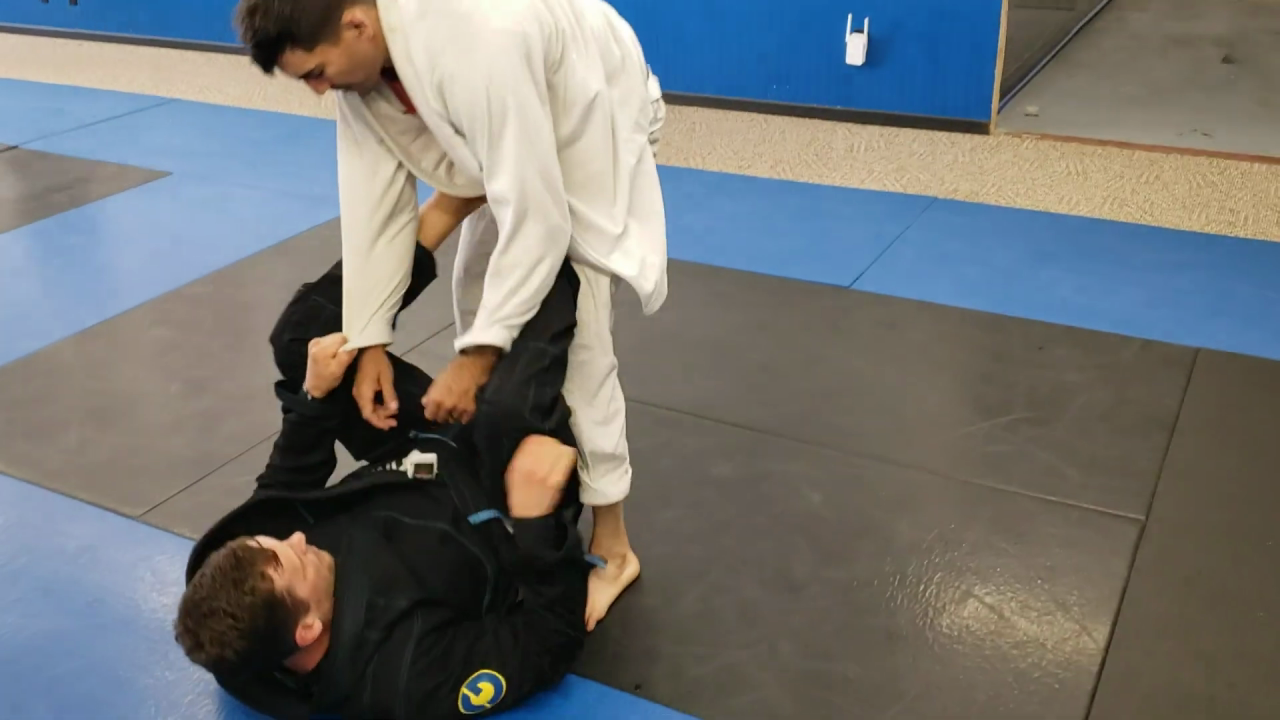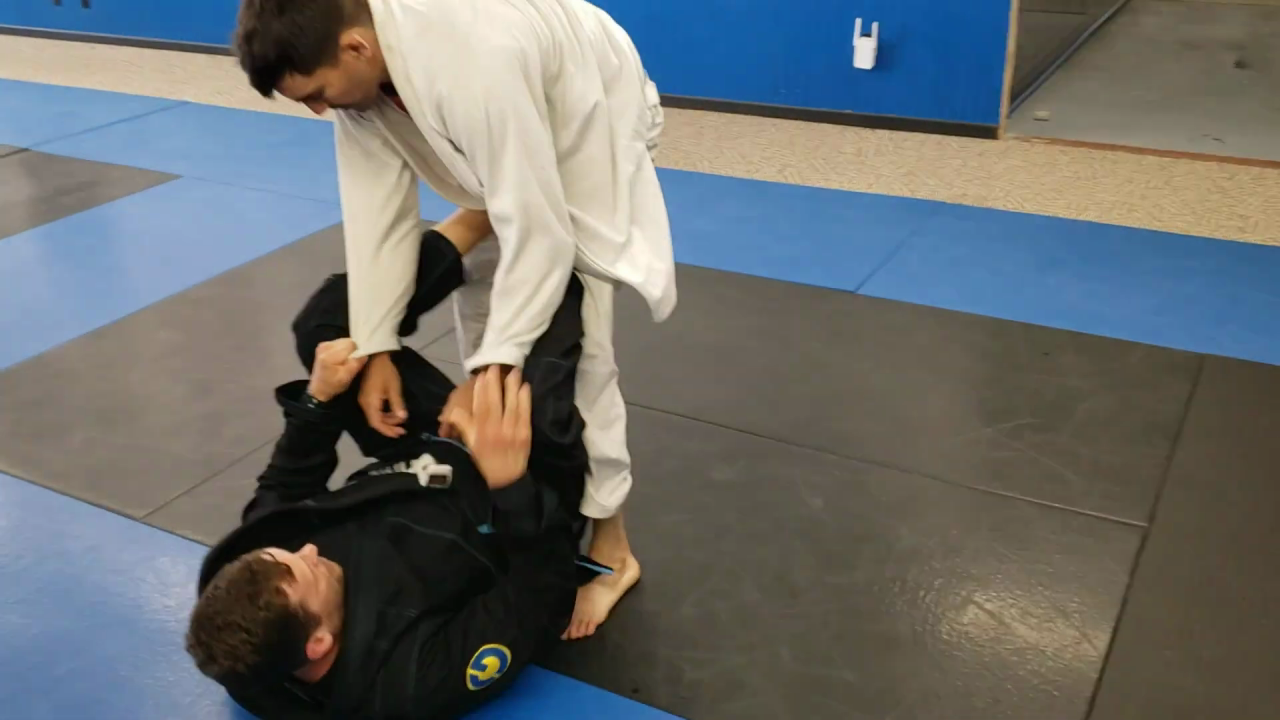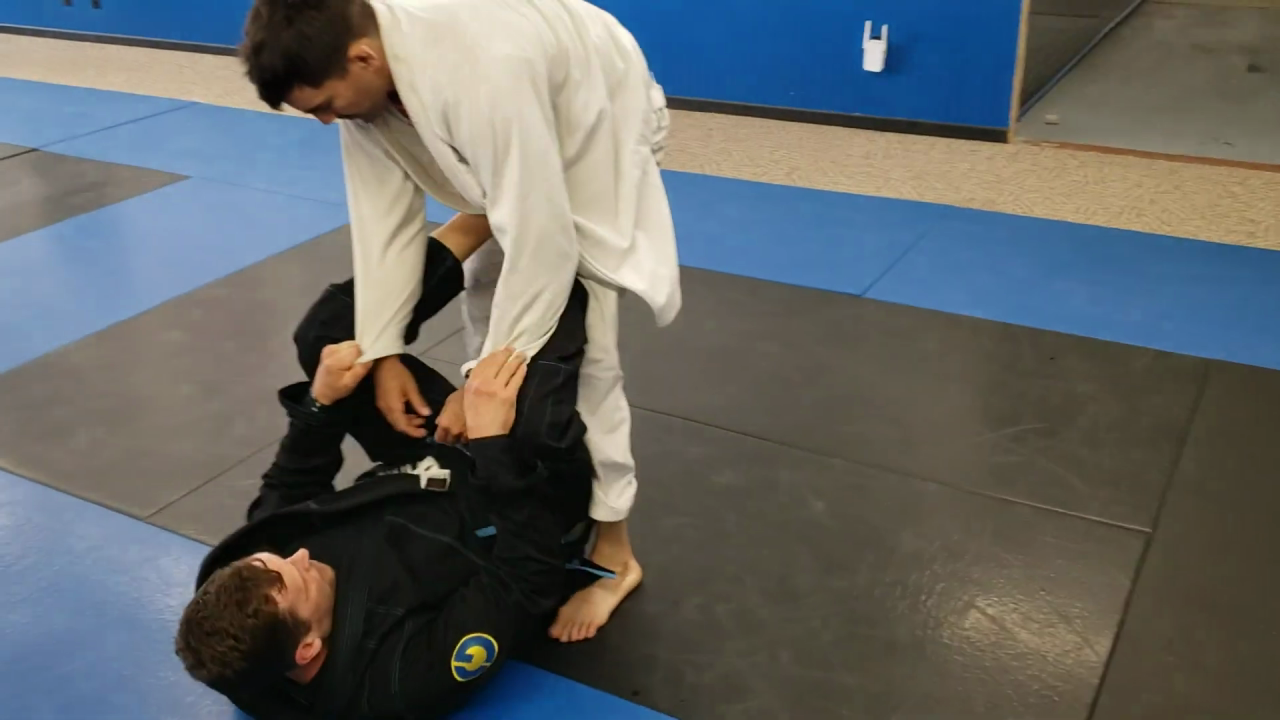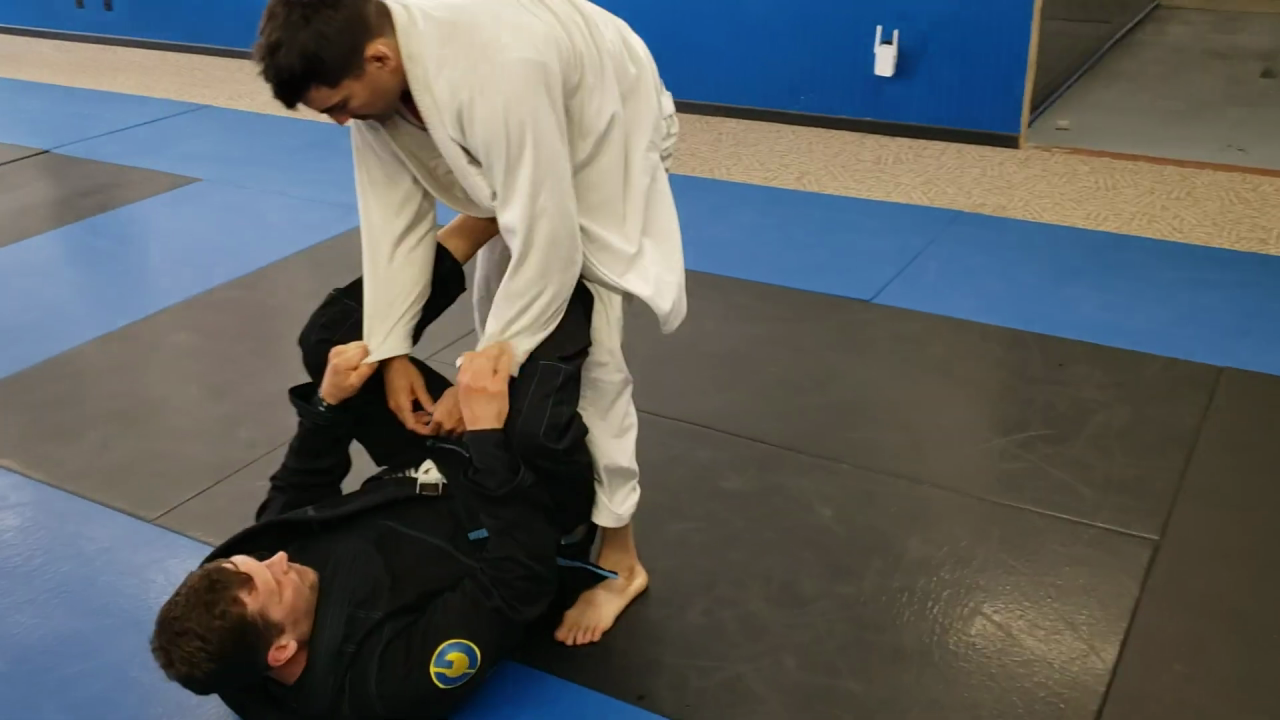
dt=0.1s
person 1, frame 1
right shoulder: (360, 51)
left elbow: (536, 220)
right elbow: (375, 198)
left wrist: (476, 356)
right wrist: (369, 341)
left hip: (591, 114)
right hip: (504, 129)
left knee: (569, 338)
right knee: (479, 290)
left ankle: (611, 550)
person 1, frame 2
left shoulder: (477, 66)
right shoulder: (357, 67)
left elbow: (541, 237)
right elbow: (378, 209)
left wrist: (492, 371)
right wrist: (375, 349)
left hip: (589, 124)
right hip: (505, 132)
left knee: (571, 343)
right knee: (481, 295)
left ankle: (611, 554)
person 1, frame 3
left shoulder: (485, 73)
right shoulder: (360, 68)
left elbow: (540, 246)
right elbow: (385, 214)
right wrist: (383, 350)
left hip: (595, 125)
right hip: (509, 146)
left knee: (577, 347)
right knee: (488, 298)
left ankle: (613, 558)
person 1, frame 4
left shoulder: (500, 74)
right shoulder: (373, 65)
left elbow: (548, 247)
right elbow: (395, 215)
right wrist: (391, 350)
left hip: (604, 130)
right hip: (517, 140)
left knee: (585, 351)
right knee: (499, 300)
left ankle: (619, 563)
person 2, frame 1
left shoulder: (231, 609)
right shoulder: (401, 678)
left elbow: (286, 487)
right elbow: (548, 649)
left wrist: (315, 395)
right wrist: (533, 520)
right hip: (485, 510)
left knee: (300, 339)
right knee: (514, 403)
person 2, frame 2
right shoulder: (413, 679)
left elbow: (283, 491)
right elbow: (542, 601)
left wrist: (319, 398)
right wrist: (508, 481)
left hip: (417, 474)
right hip: (491, 500)
left knee: (326, 325)
right knee: (535, 416)
person 2, frame 3
left shoulder: (238, 600)
right shoulder: (405, 678)
left elbow: (290, 487)
right elbow: (532, 576)
left wrist: (324, 400)
right wrist: (497, 445)
left hip: (426, 476)
right hip: (496, 502)
left knee: (327, 335)
right knee: (536, 422)
person 2, frame 4
left shoulder: (227, 606)
right shoulder: (389, 679)
left elbow: (296, 490)
right elbow: (518, 585)
left wrist: (329, 401)
right wrist: (488, 439)
left hip: (424, 481)
left knee: (330, 337)
right knee: (534, 426)
